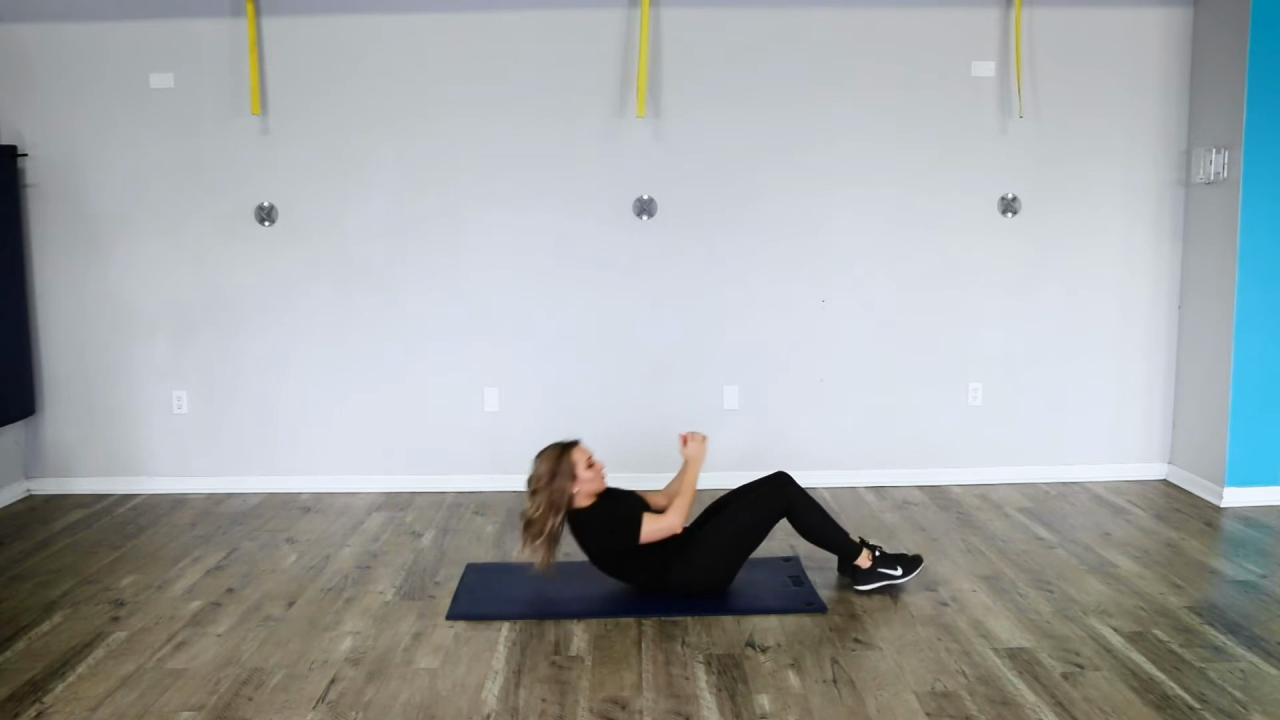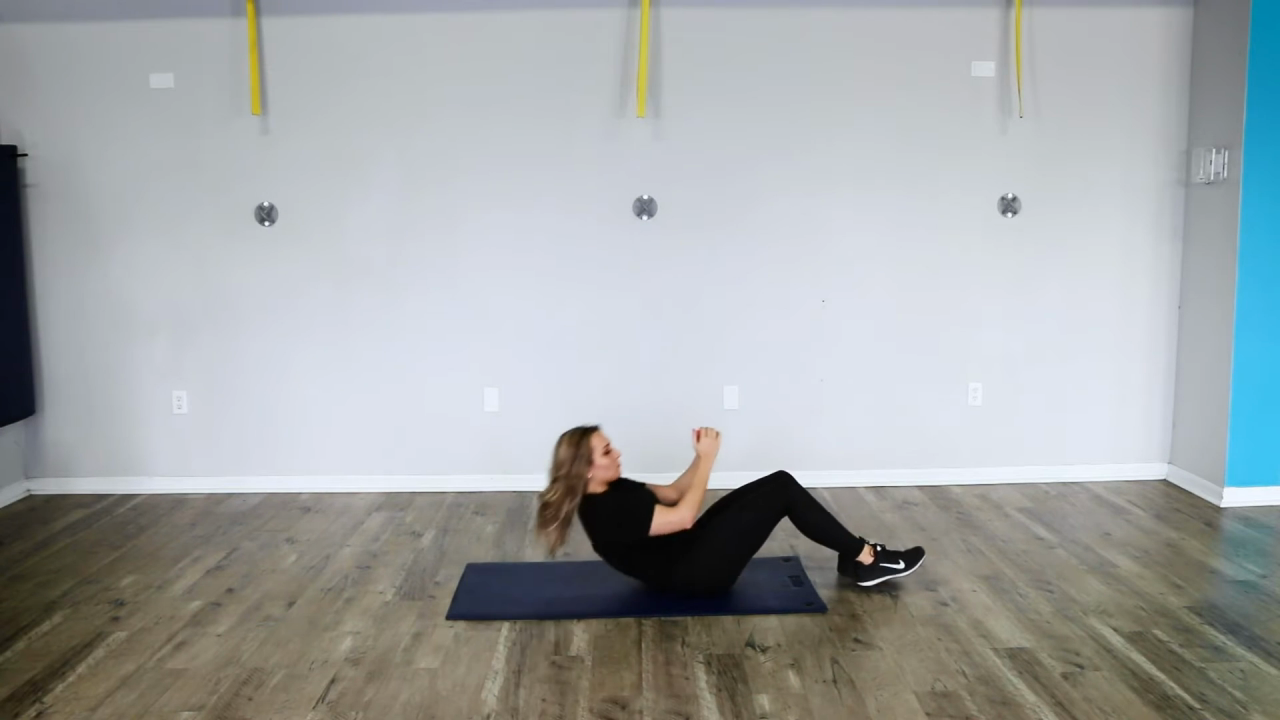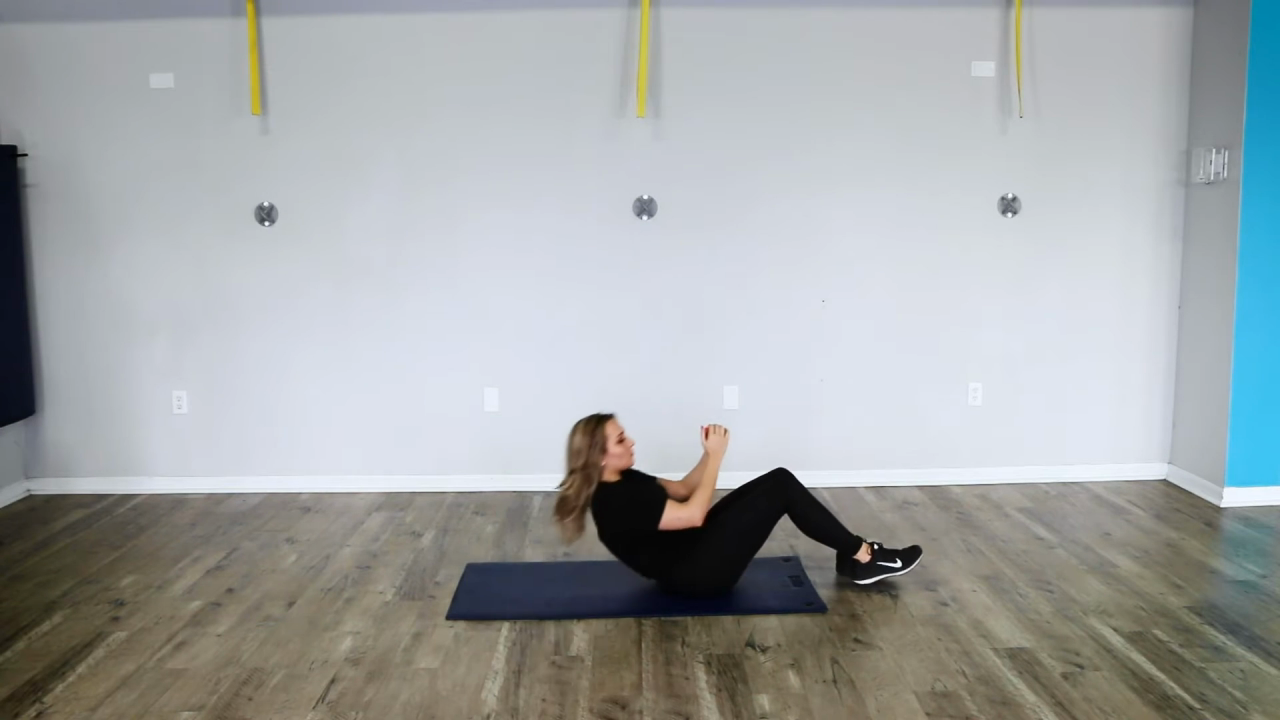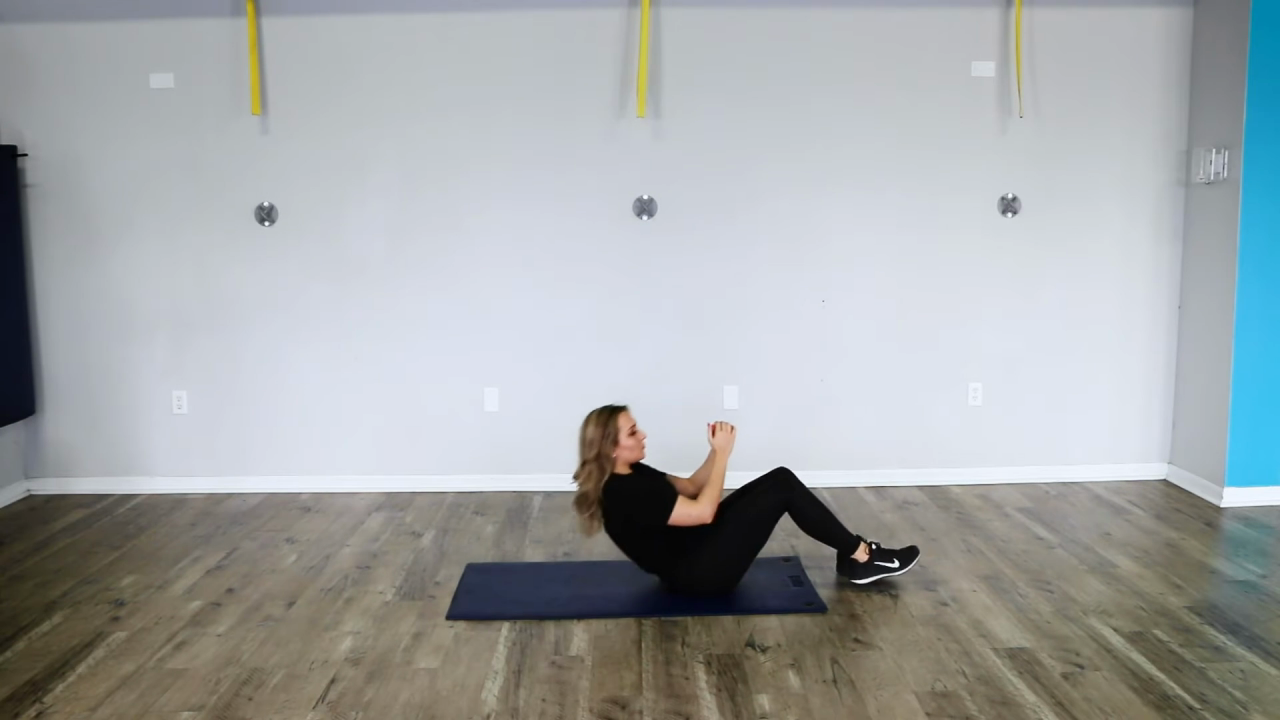
dt=0.1s
person 1, frame 1
left shoulder: (599, 500)
right shoulder: (597, 523)
left elbow: (662, 501)
right elbow: (673, 521)
left wrist: (688, 463)
right wrist: (694, 464)
left hip: (686, 551)
right hip: (691, 572)
left knee: (779, 482)
right knee: (781, 495)
left ankle: (854, 551)
right ankle: (867, 566)
person 1, frame 2
left shoulder: (611, 493)
right shoulder: (607, 513)
left elbow: (671, 495)
right elbow: (684, 515)
left wrist: (700, 457)
right wrist: (707, 460)
left hip: (692, 549)
right hip: (695, 571)
left knee: (780, 481)
right knee: (782, 494)
left ankle: (855, 553)
right ankle: (867, 561)
person 1, frame 3
left shoulder: (620, 480)
right shoulder: (616, 501)
left elbow: (681, 491)
right elbow: (694, 514)
left wrist: (708, 454)
right wrist: (715, 456)
left hip: (693, 549)
right hip: (696, 573)
left knee: (779, 479)
right knee: (782, 491)
left ankle: (854, 552)
right ankle: (865, 560)
person 1, frame 4
left shoulder: (630, 475)
right shoulder: (626, 495)
left elbow: (690, 488)
right elbow: (704, 511)
left wrist: (715, 451)
right wrist: (722, 453)
left hip: (700, 547)
right hip: (700, 572)
left knee: (781, 477)
right knee: (783, 490)
left ankle: (854, 554)
right ankle: (862, 560)
